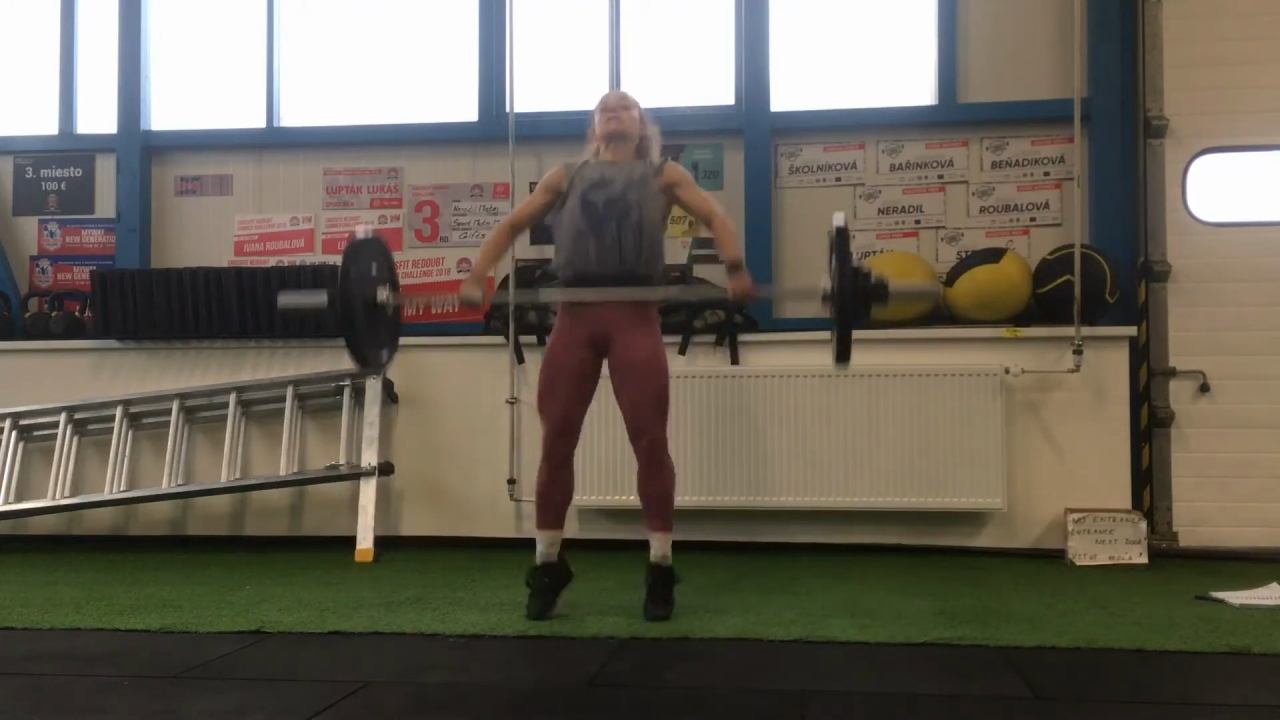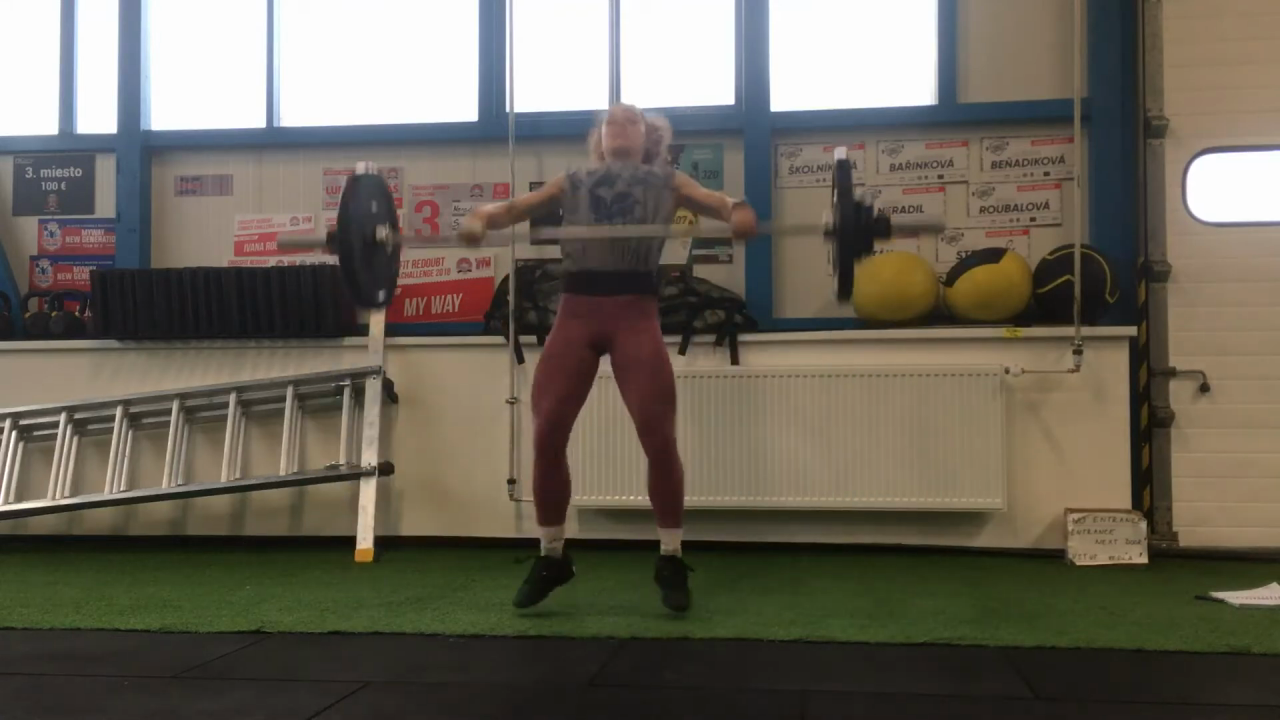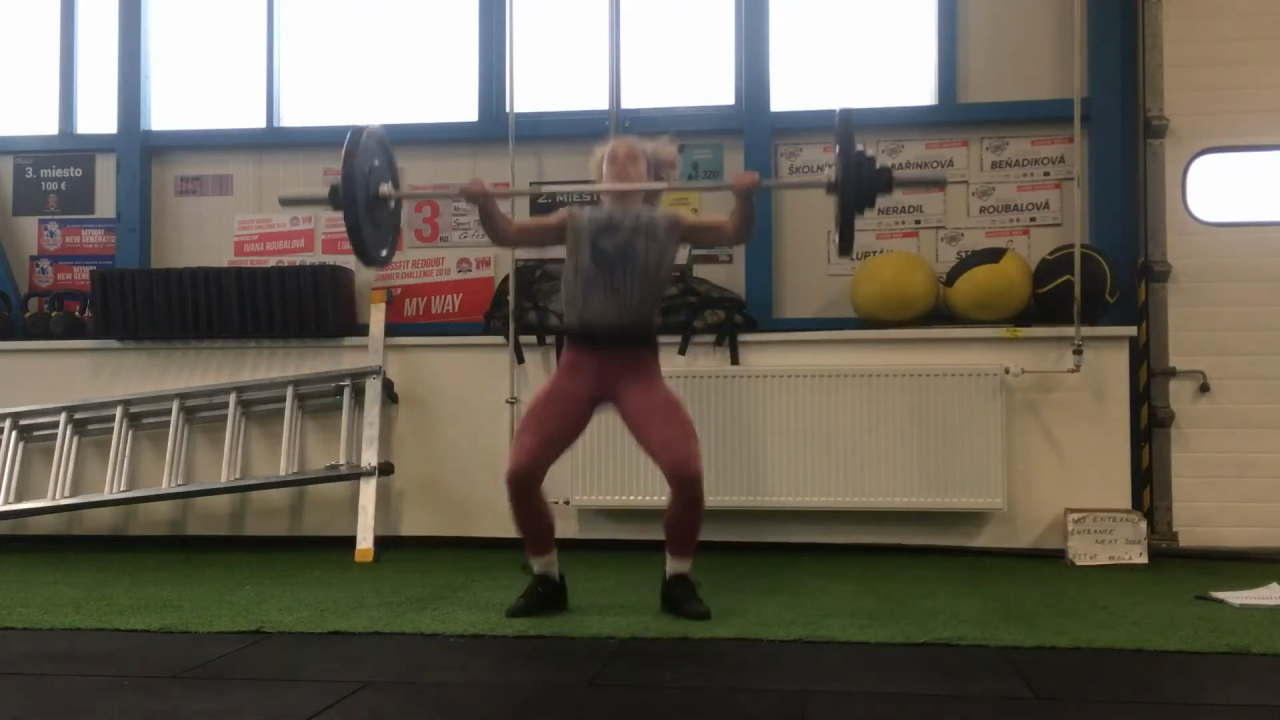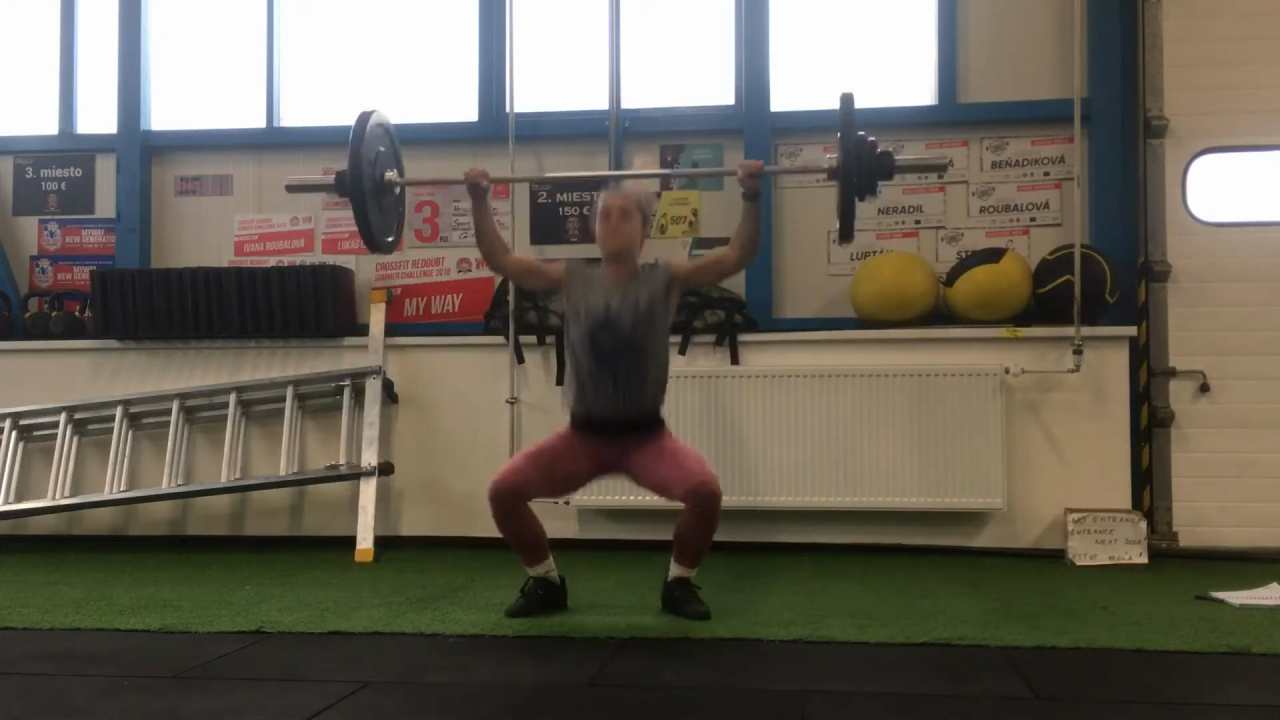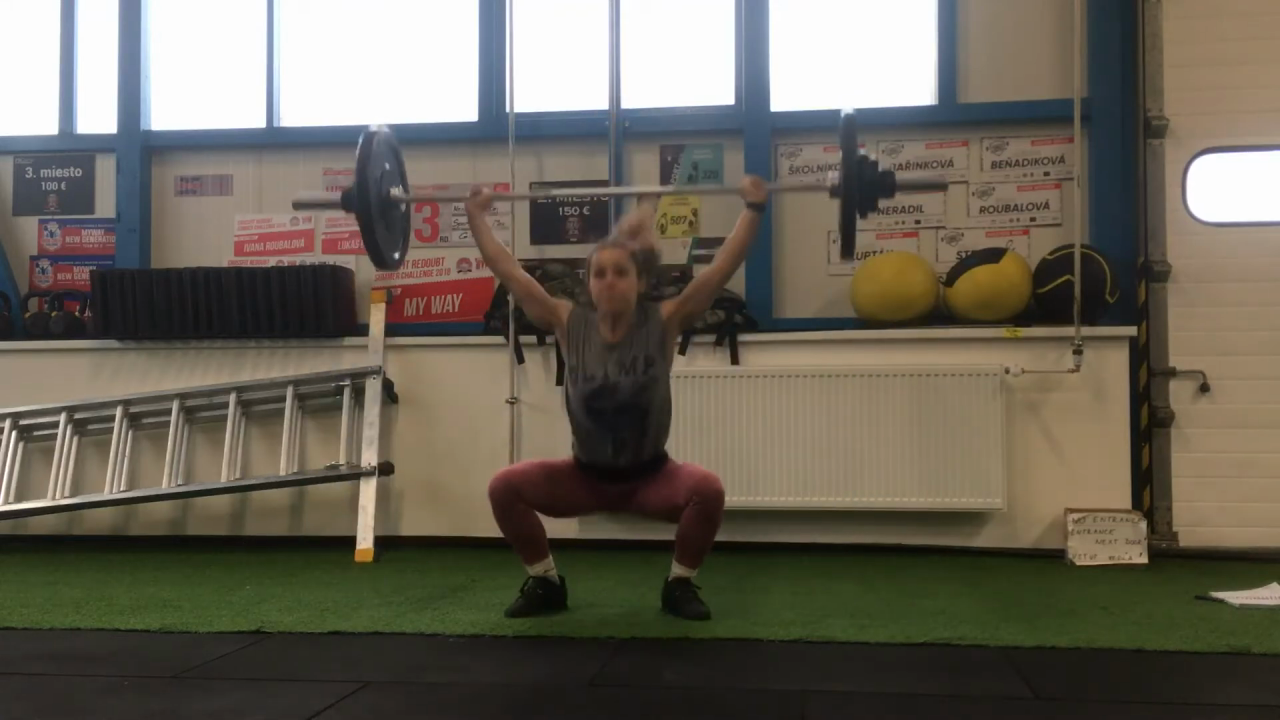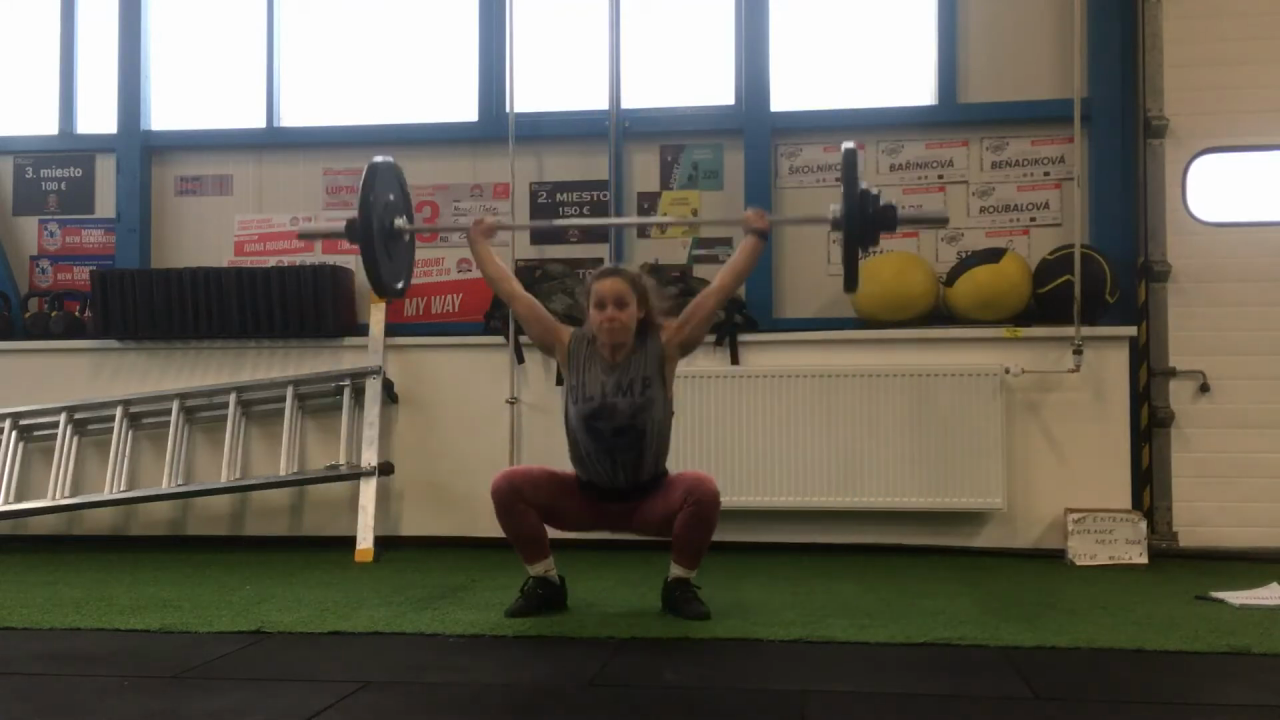
dt=0.1s
person 1, frame 1
left shoulder: (662, 174)
right shoulder: (567, 176)
left elbow: (714, 216)
right elbow: (513, 222)
left wrist: (734, 267)
right wrist: (479, 272)
left hip: (635, 315)
right hip: (575, 314)
left knee: (650, 442)
right knee: (558, 441)
left ankle: (659, 567)
right ankle: (548, 563)
person 1, frame 2
left shoulder: (665, 179)
right shoulder: (575, 182)
left elbow: (717, 203)
right elbow: (514, 208)
left wrist: (738, 212)
right wrist: (480, 219)
left hip: (634, 313)
right hip: (576, 312)
left knee: (659, 439)
right knee: (547, 437)
left ankle: (671, 560)
right ankle: (551, 557)
person 1, frame 3
left shoulder: (664, 222)
right shoulder: (577, 220)
left elbow: (735, 233)
right elbow: (506, 234)
left wrist: (745, 198)
right wrist: (483, 203)
left hip: (638, 364)
right hip: (579, 360)
left knee: (686, 472)
right knee: (522, 471)
left ankle: (677, 579)
right ankle: (547, 578)
person 1, frame 4
left shoulder: (665, 280)
right shoulder: (573, 279)
left elbow: (739, 255)
right elbow: (502, 261)
left wrist: (751, 194)
right wrist: (479, 200)
left hip: (644, 436)
right hip: (585, 436)
left knee: (704, 490)
right knee: (504, 490)
left ankle: (679, 583)
right ankle: (545, 582)
person 1, frame 5
left shoulder: (663, 325)
right shoulder: (569, 326)
left elbow: (721, 269)
right elbow: (509, 272)
left wrist: (753, 208)
right wrist: (477, 216)
left hip: (648, 476)
right hip: (586, 476)
left knee: (708, 491)
right knee: (505, 488)
left ankle: (679, 584)
right ankle: (545, 581)
person 1, frame 6
left shoulder: (664, 349)
right shoulder: (570, 348)
left elbow: (720, 290)
right elbow: (512, 293)
left wrist: (756, 235)
right wrist: (478, 241)
left hip: (649, 496)
right hip: (587, 496)
left knee: (703, 492)
right knee: (506, 487)
left ankle: (679, 584)
right ankle: (545, 583)
